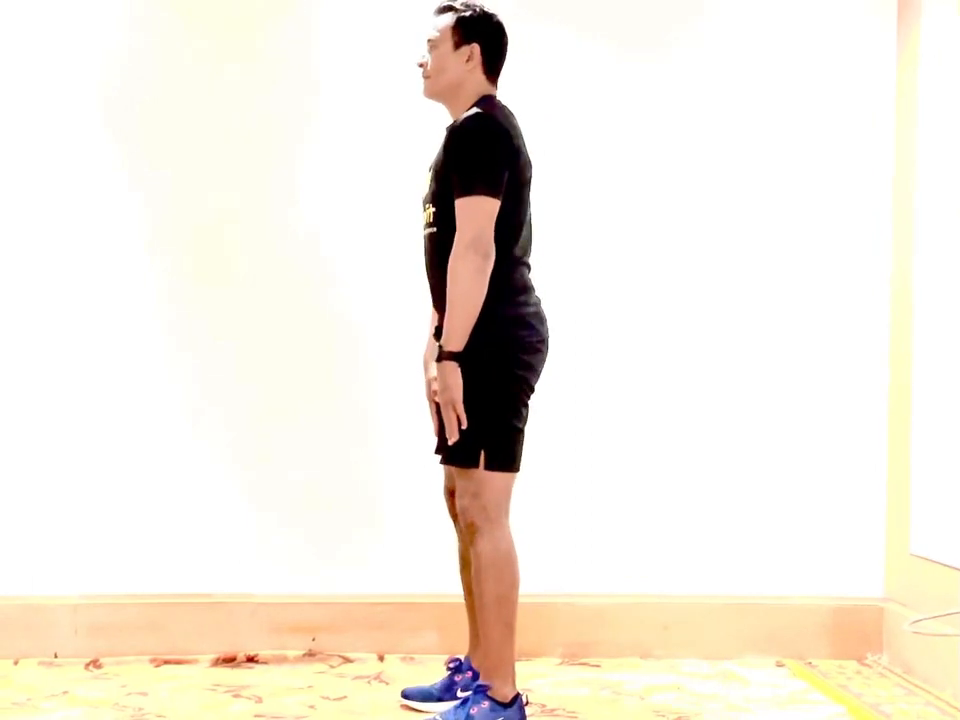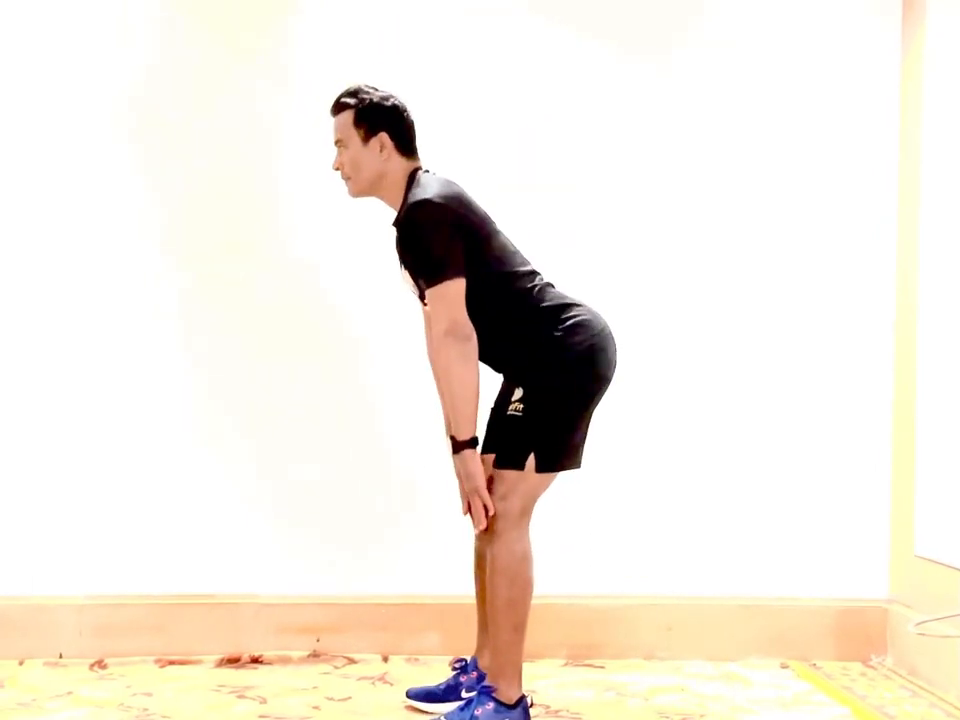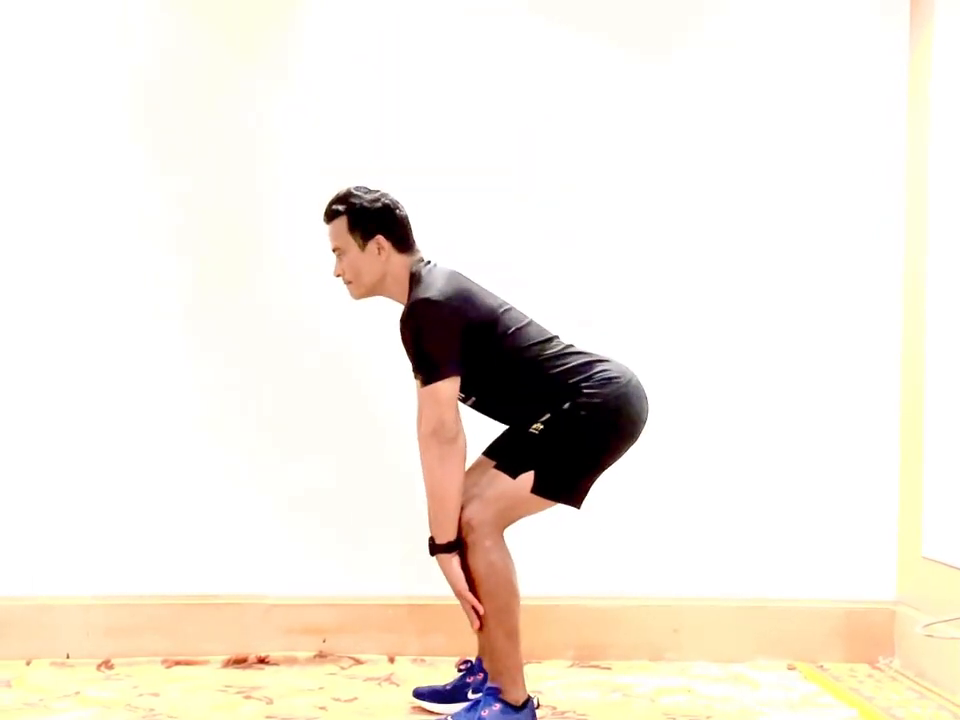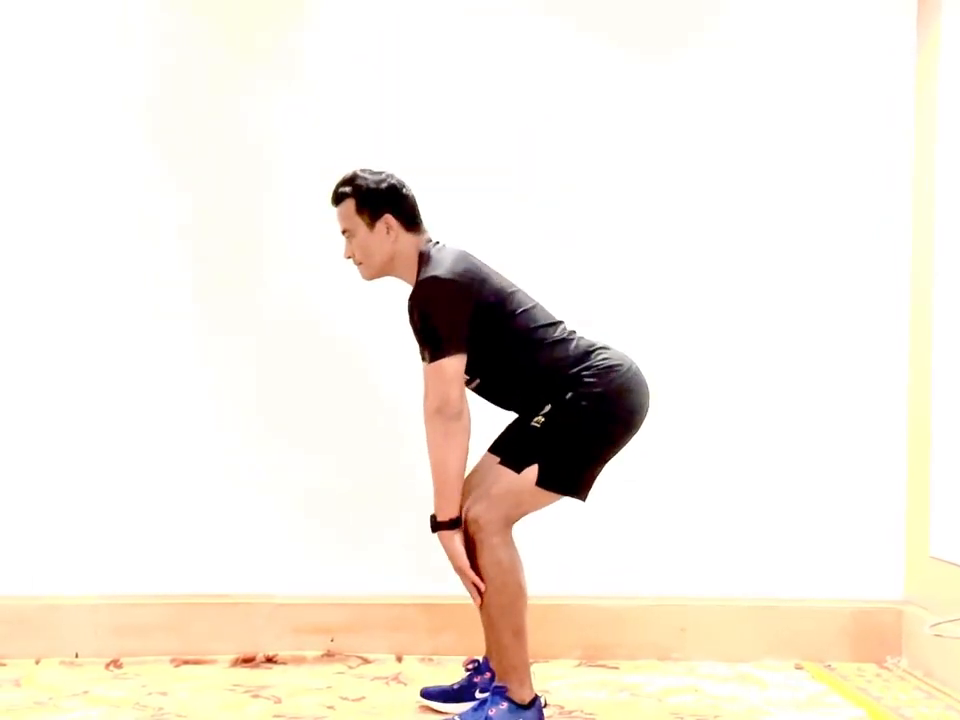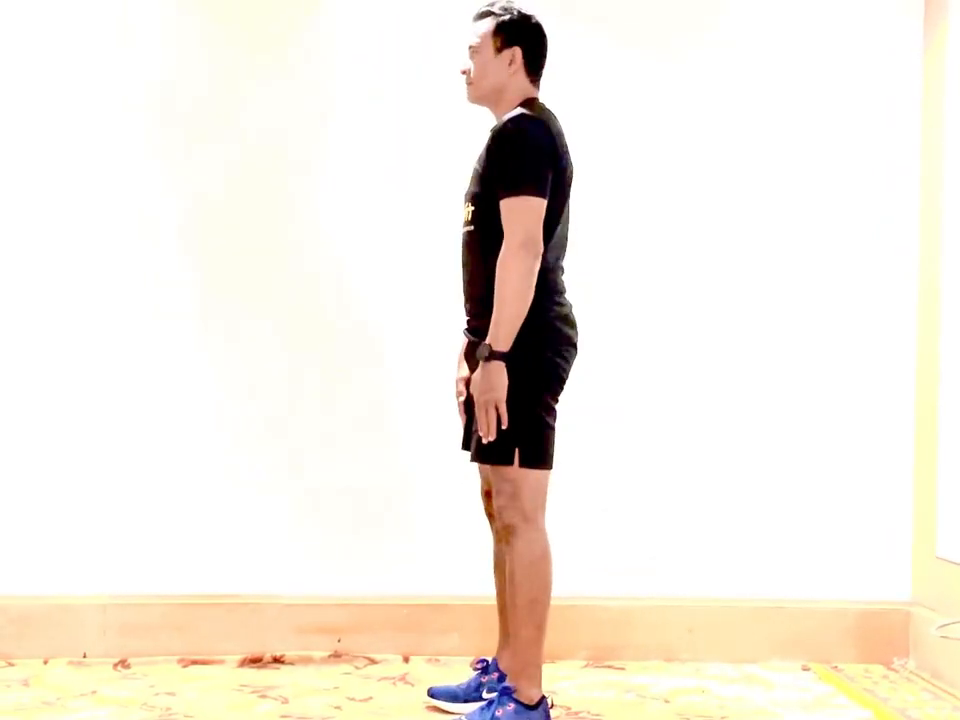
dt=1s
person 1, frame 1
left shoulder: (479, 128)
right shoulder: (475, 131)
left elbow: (475, 248)
left wrist: (450, 354)
right wrist: (442, 348)
left hip: (493, 345)
right hip: (480, 344)
left knee: (482, 512)
right knee: (464, 506)
person 1, frame 2
left shoulder: (426, 211)
right shoulder: (422, 208)
left elbow: (453, 334)
right elbow: (450, 333)
left wrist: (464, 446)
right wrist: (463, 444)
left hip: (569, 355)
right hip: (557, 355)
left knee: (501, 511)
right knee: (489, 507)
person 1, frame 3
left shoulder: (430, 309)
right shoulder: (435, 294)
left elbow: (440, 435)
right elbow: (440, 429)
left wrist: (443, 546)
right wrist: (447, 534)
left hip: (601, 406)
right hip: (587, 402)
left knee: (477, 520)
right knee: (467, 509)
right ankle: (488, 673)
person 1, frame 4
left shoulder: (438, 288)
right shoulder: (441, 278)
left elbow: (447, 414)
right elbow: (444, 409)
left wrist: (446, 524)
right wrist: (451, 509)
left hip: (602, 395)
right hip: (583, 394)
left knee: (483, 517)
right knee: (472, 505)
right ankle: (495, 673)
person 1, frame 5
left shoulder: (522, 128)
right shoulder: (517, 132)
left elbow: (523, 248)
left wrist: (494, 355)
right wrist: (476, 352)
left hip: (522, 346)
right hip: (506, 345)
left knee: (519, 515)
right knee: (502, 511)
